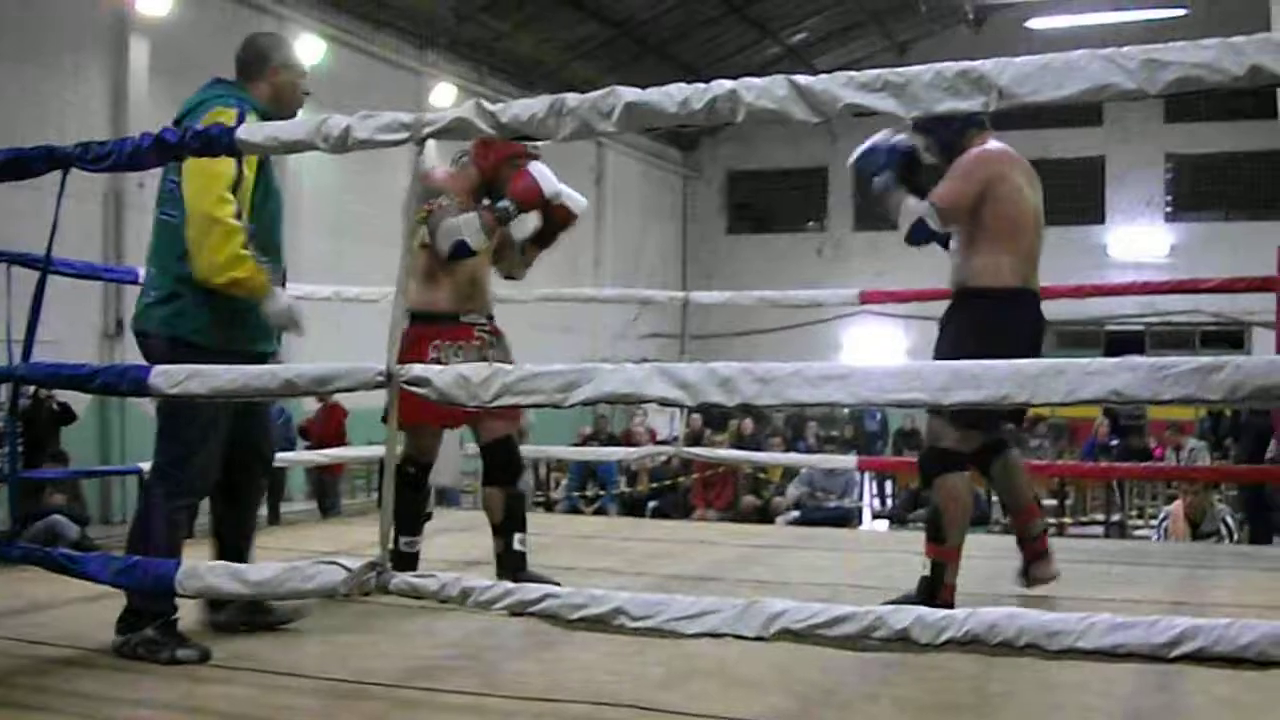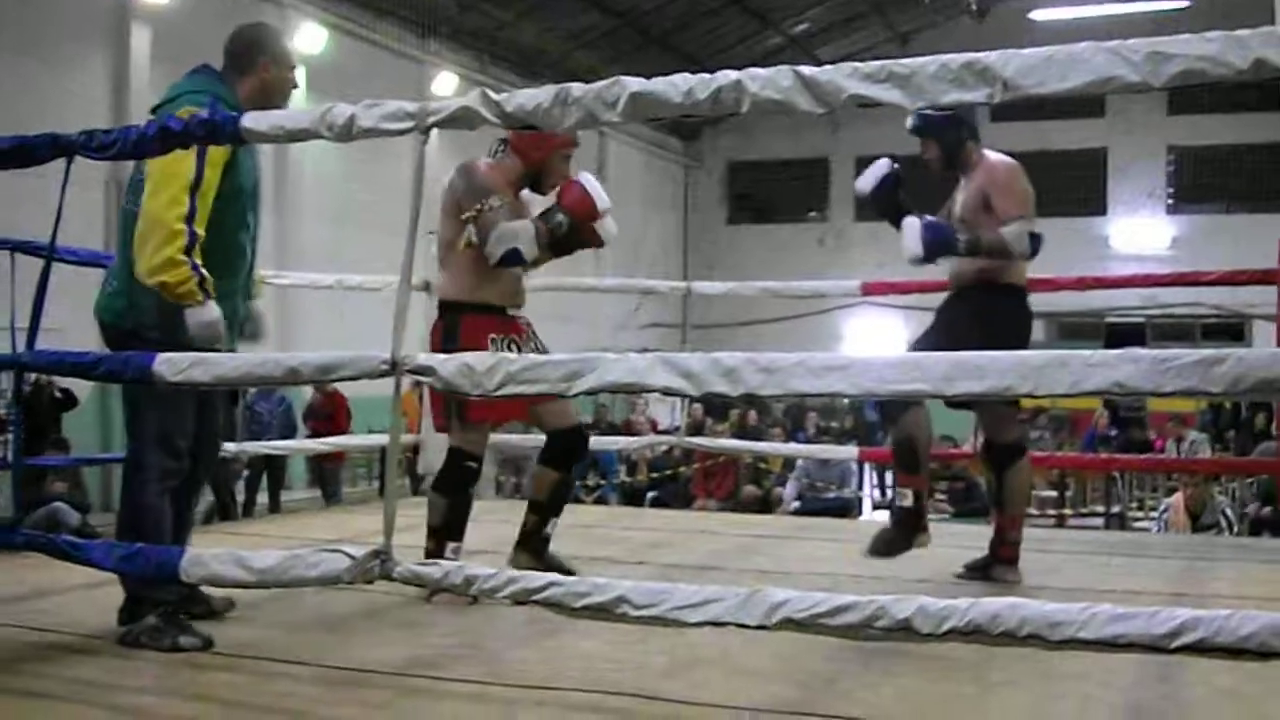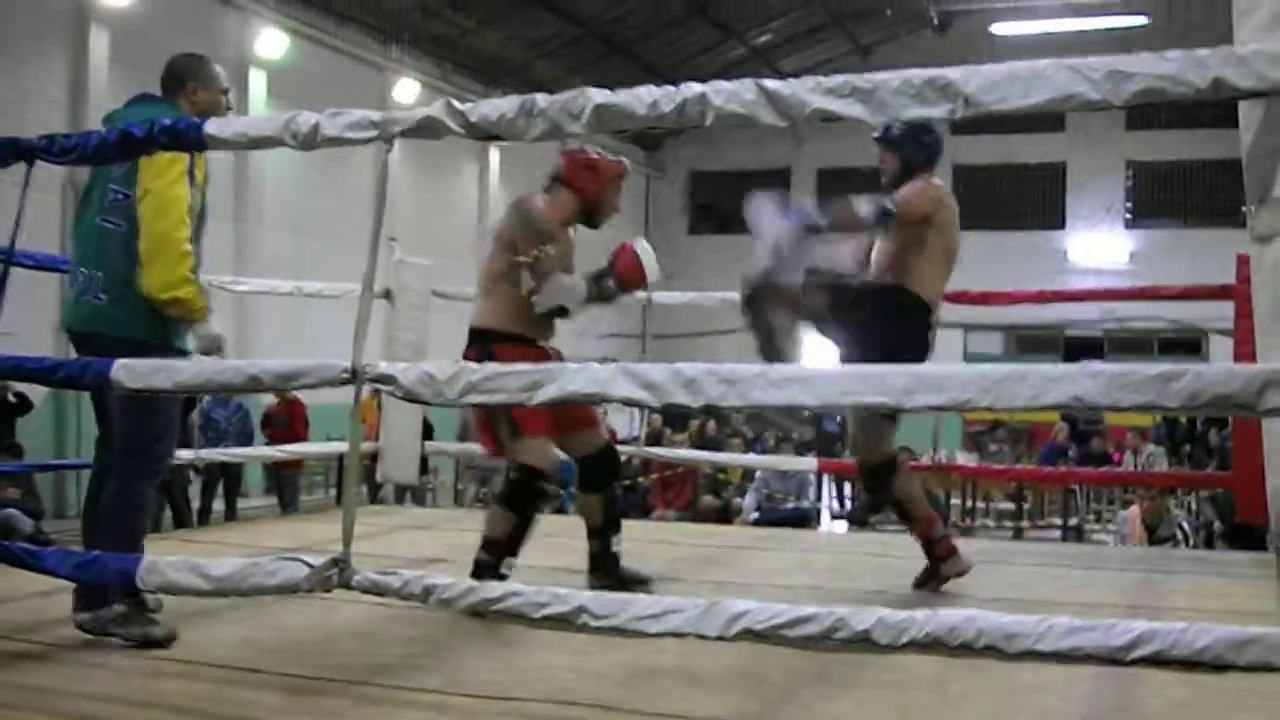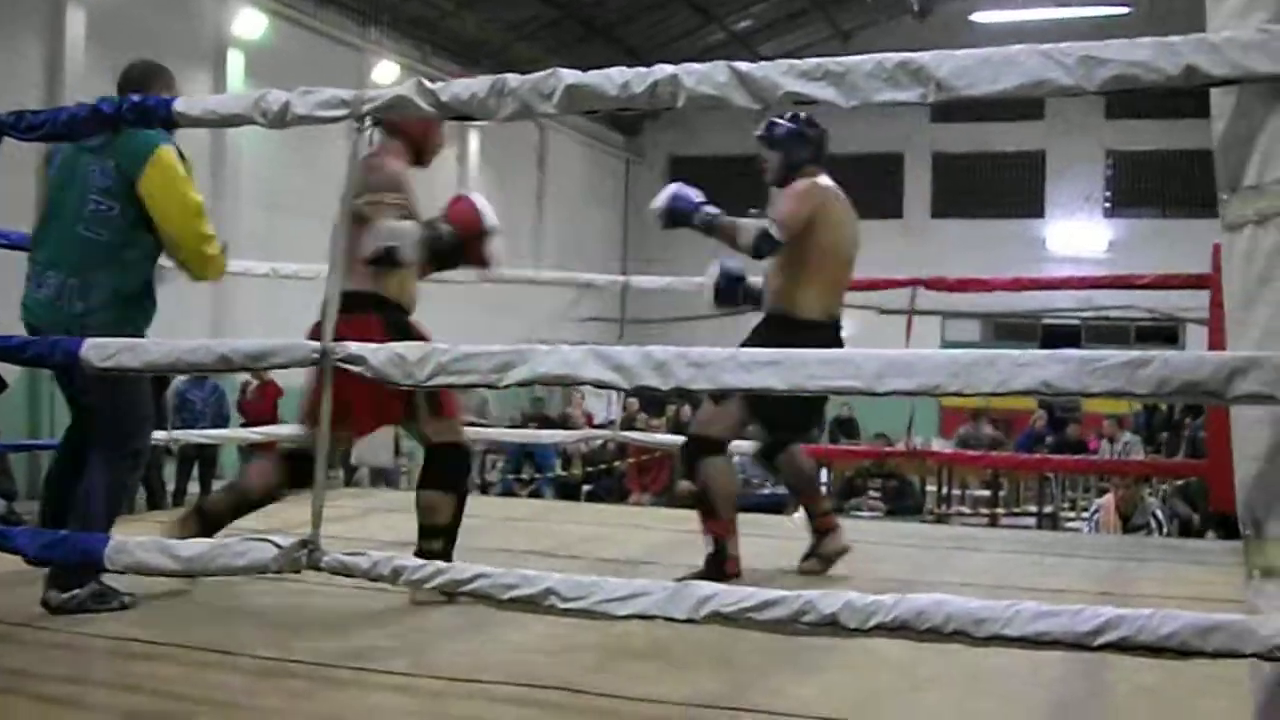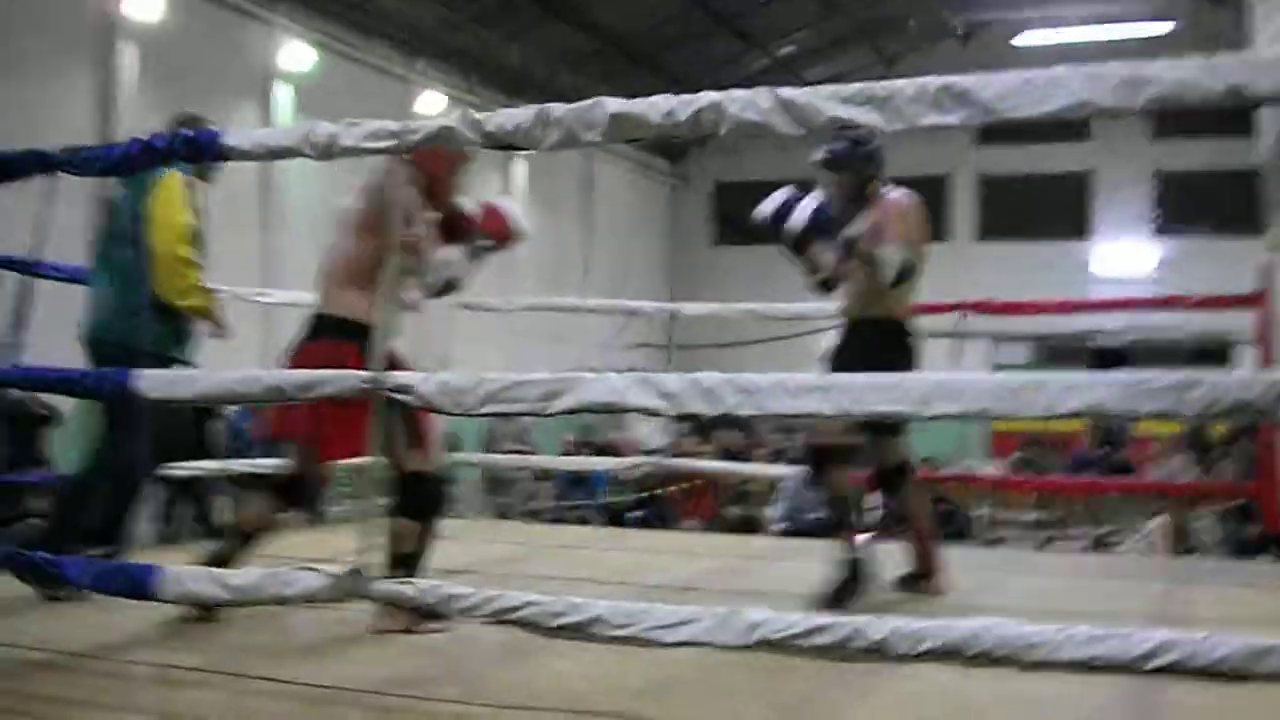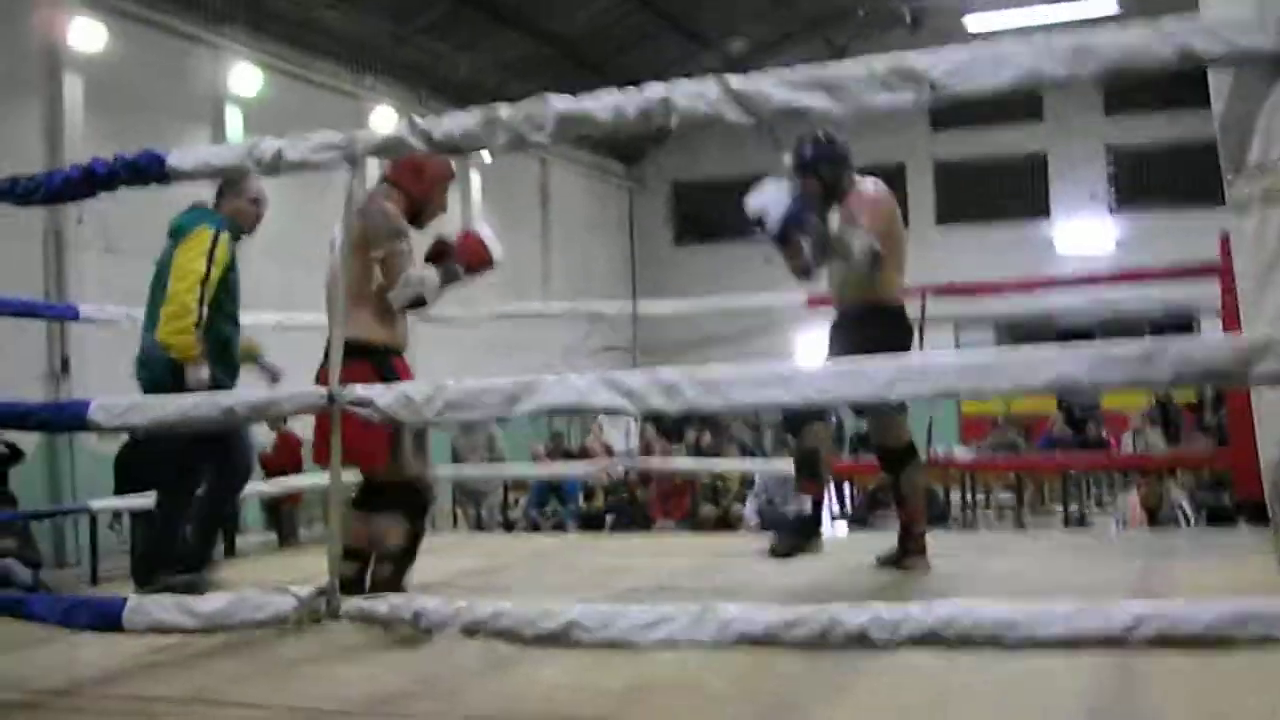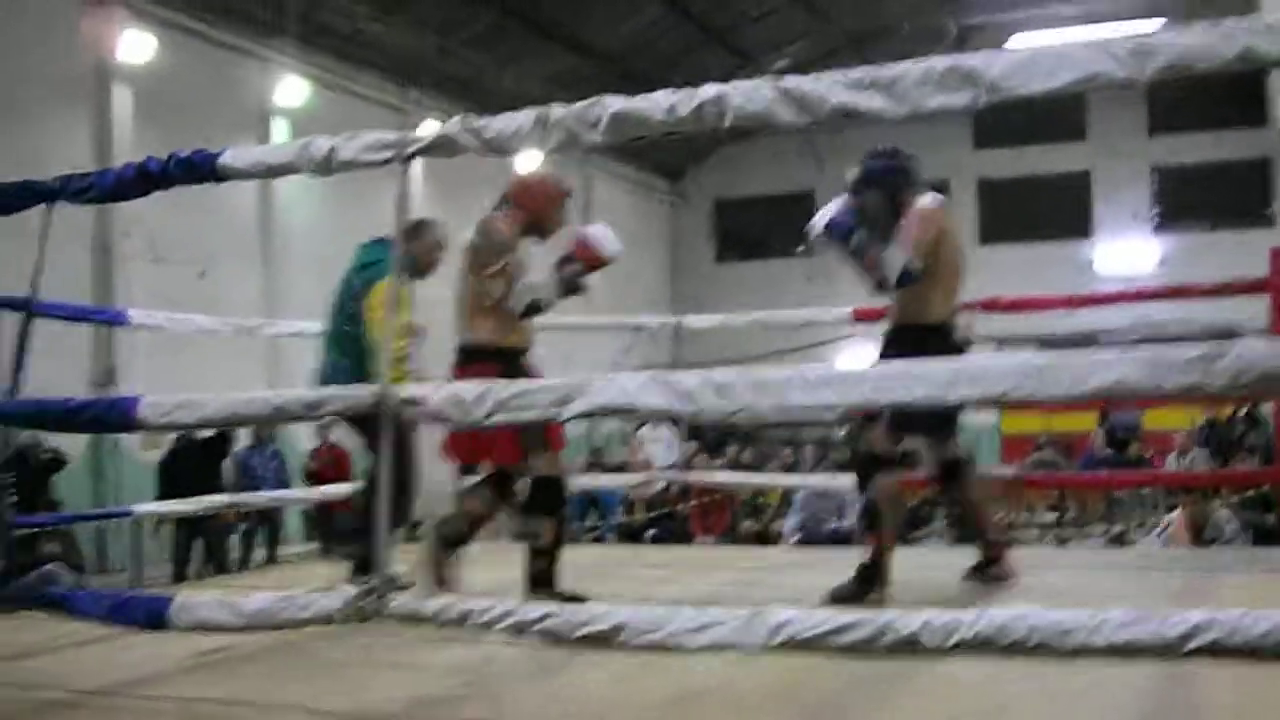
dt=0.5s
person 1, frame 1
left shoulder: (236, 126)
right shoulder: (225, 119)
right elbow: (211, 223)
left wrist: (259, 297)
right wrist: (267, 291)
left hip: (223, 332)
right hip: (197, 331)
left knee: (248, 464)
right knee: (182, 476)
left ankle: (235, 597)
right ankle: (143, 622)
person 1, frame 2
right shoulder: (200, 116)
right elbow: (167, 216)
left wrist: (240, 299)
right wrist: (193, 296)
left hip: (187, 322)
right hip: (157, 322)
left knee: (198, 453)
right knee: (158, 461)
left ankle: (170, 584)
right ankle: (145, 610)
person 1, frame 3
left shoulder: (127, 133)
right shoulder: (173, 141)
right elbow: (165, 239)
right wrist: (195, 313)
left hip: (99, 315)
right hip: (137, 324)
left knee: (118, 454)
right knee: (143, 459)
left ankle: (104, 585)
right ankle: (106, 598)
person 1, frame 4
left shoulder: (71, 147)
right shoulder: (150, 149)
left elbow: (54, 223)
right elbow: (193, 238)
right wrist: (213, 262)
left hip: (49, 312)
right hip: (101, 322)
left knee: (90, 427)
right knee: (121, 446)
right ankle: (73, 579)
person 1, frame 5
left shoulder: (136, 186)
right shoulder: (172, 181)
right elbow: (173, 256)
left wrist: (192, 306)
right wrist: (205, 307)
left hip: (123, 333)
right hip: (137, 335)
left knee: (127, 448)
right knee: (123, 452)
left ankle: (102, 540)
right ankle: (50, 553)
person 1, frame 6
left shoulder: (207, 237)
right shoulder: (210, 234)
right elbow: (183, 297)
left wrist: (251, 356)
right wrist: (192, 360)
left hip: (166, 374)
right hip: (190, 375)
left knee: (179, 477)
right knee: (232, 469)
left ankle: (157, 570)
right ankle: (181, 566)
person 1, frame 7
left shoulder: (371, 265)
right shoulder: (389, 276)
right elbow: (389, 345)
left hip: (340, 383)
right hip: (365, 388)
left knee: (390, 469)
right knee: (398, 477)
left ankle: (363, 543)
right ankle: (367, 566)
person 2, frame 1
left shoulder: (978, 161)
right shoulder: (1018, 167)
left elbow: (924, 228)
right elbow: (954, 232)
left wrist: (885, 181)
right wrist: (911, 185)
left hip: (984, 314)
right hip: (1021, 314)
left knee: (944, 448)
right knee: (985, 440)
left ankle: (939, 592)
right ankle: (1037, 553)
person 2, frame 2
left shoulder: (999, 171)
right shoulder: (969, 183)
left elbow: (1026, 240)
right elbow: (932, 248)
left wrist: (958, 237)
right wrist: (896, 210)
left hip: (989, 308)
right hip: (978, 309)
left knee: (901, 391)
right knee: (1005, 439)
left ankle: (911, 517)
right ankle: (1005, 557)
person 2, frame 3
left shoulder: (930, 192)
right shoulder: (912, 205)
left elbow: (877, 212)
right elbow: (866, 266)
left wrist: (806, 221)
left hip: (888, 314)
right hip: (900, 324)
left knee: (770, 291)
right knee: (877, 458)
right ankle: (943, 556)
person 2, frame 4
left shoulder: (805, 193)
right shoulder: (841, 207)
left elbow: (760, 241)
left wrist: (701, 214)
right wrist: (761, 294)
left hip: (788, 338)
right hip: (822, 342)
left knee: (705, 437)
right knee: (780, 443)
left ankle: (723, 563)
right ankle: (826, 532)
person 2, frame 5
left shoulder: (898, 204)
right shoulder: (865, 214)
left elbow: (897, 273)
right elbow: (827, 280)
left wrist: (841, 235)
right wrist: (798, 237)
left hip: (878, 340)
right hip: (869, 340)
left knee: (829, 445)
right knee: (891, 460)
left ankle: (855, 564)
right ankle: (925, 568)
person 2, frame 6
left shoulder: (871, 197)
right shoulder: (843, 212)
left elbow: (868, 257)
right elbow: (804, 268)
left wrist: (809, 222)
right wrist: (781, 228)
left hip: (876, 326)
right hip: (860, 327)
left knee: (809, 402)
right knee: (892, 439)
left ankle: (809, 519)
right ankle: (913, 546)
person 2, frame 7
left shoulder: (926, 211)
right shoulder: (920, 215)
left elbow: (902, 273)
right elbow: (888, 278)
left wrist: (855, 239)
right wrist: (861, 242)
left hip: (916, 344)
right hip: (931, 343)
left knee: (878, 448)
right knee: (947, 456)
left ankle: (875, 572)
right ankle: (994, 556)
person 3, frame 1
left shoulder: (488, 206)
right shoulder: (432, 184)
left elbow: (514, 265)
right elbow: (454, 242)
left wrist: (551, 226)
right wrist: (511, 203)
left hip: (484, 335)
right hip: (434, 336)
left knee: (503, 452)
right knee: (418, 458)
left ankle: (511, 566)
right ankle: (402, 564)
person 3, frame 2
left shoulder: (517, 198)
right shoulder: (475, 177)
right elbow: (506, 249)
left wrist: (571, 240)
right wrist: (563, 215)
left hip: (513, 330)
right hip: (470, 330)
left knee: (570, 434)
right knee: (467, 454)
left ankle: (532, 547)
right ankle: (438, 566)
person 3, frame 3
left shoulder: (559, 232)
right shoulder: (531, 213)
left elbow: (564, 296)
right elbow: (549, 298)
left wrist: (614, 279)
right wrist: (613, 280)
left hip: (537, 356)
right hip: (499, 355)
left knee: (600, 456)
right knee: (539, 470)
left ankle: (605, 567)
right ankle: (484, 578)
person 3, frame 4
left shoulder: (382, 172)
right shoulder: (386, 168)
right elbow: (382, 248)
left wrist: (456, 249)
right wrist: (445, 229)
left hip: (347, 325)
right hip: (376, 326)
left knee: (303, 456)
right knee: (449, 445)
left ankle: (193, 529)
right ankle: (433, 568)
person 3, frame 5
left shoulder: (371, 196)
right shoulder: (395, 194)
right elbow: (436, 277)
left wrist: (444, 236)
right wrist: (481, 243)
left hip: (320, 344)
right hip: (353, 351)
left knee: (299, 477)
right knee: (423, 473)
right ankle: (398, 601)
person 3, frame 6
left shoulder: (363, 220)
right shoulder: (382, 217)
right elbow: (406, 293)
left wrist: (436, 267)
right wrist: (457, 267)
left hip: (347, 365)
right hip: (371, 367)
left knee: (384, 481)
right knee: (411, 484)
left ankle: (349, 589)
right ankle: (379, 592)
person 3, frame 7
left shoulder: (500, 239)
right shoulder: (494, 234)
left elbow: (520, 299)
right elbow: (525, 299)
left wrist: (567, 274)
right wrist: (574, 268)
left hip: (479, 366)
right hip: (497, 367)
left knee: (503, 476)
right knee: (548, 475)
left ankle: (445, 545)
right ankle: (541, 585)
